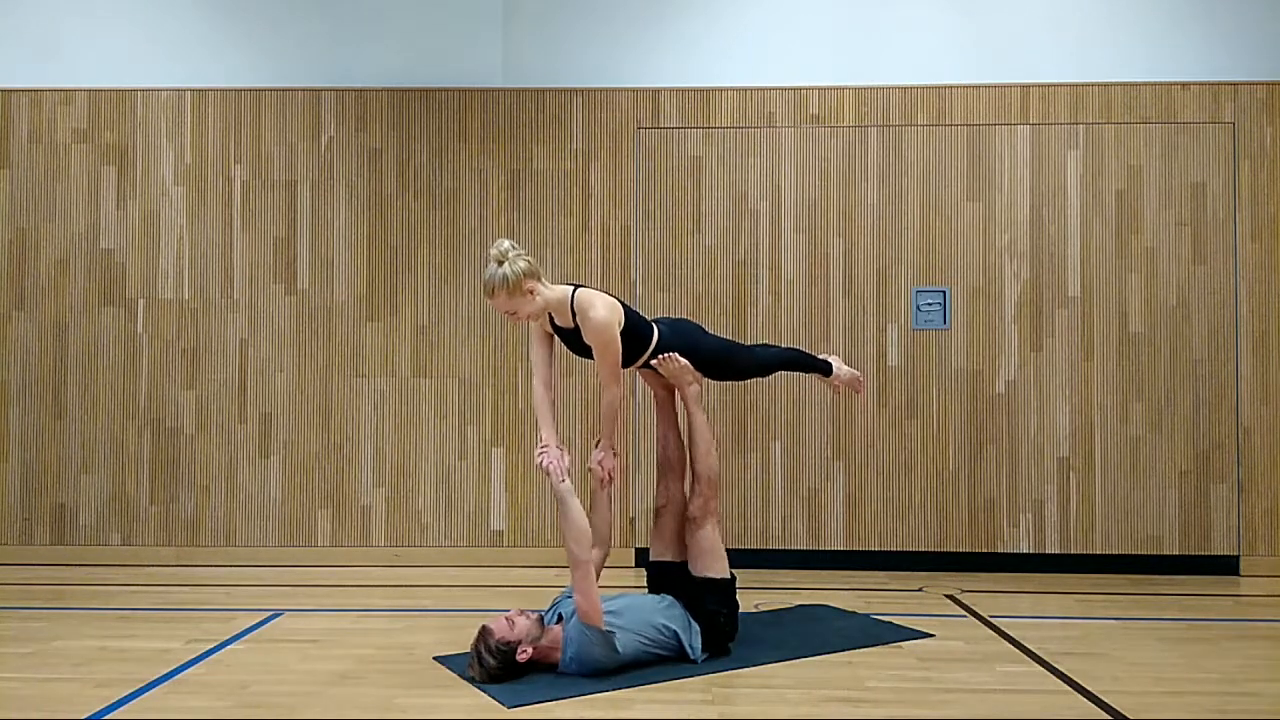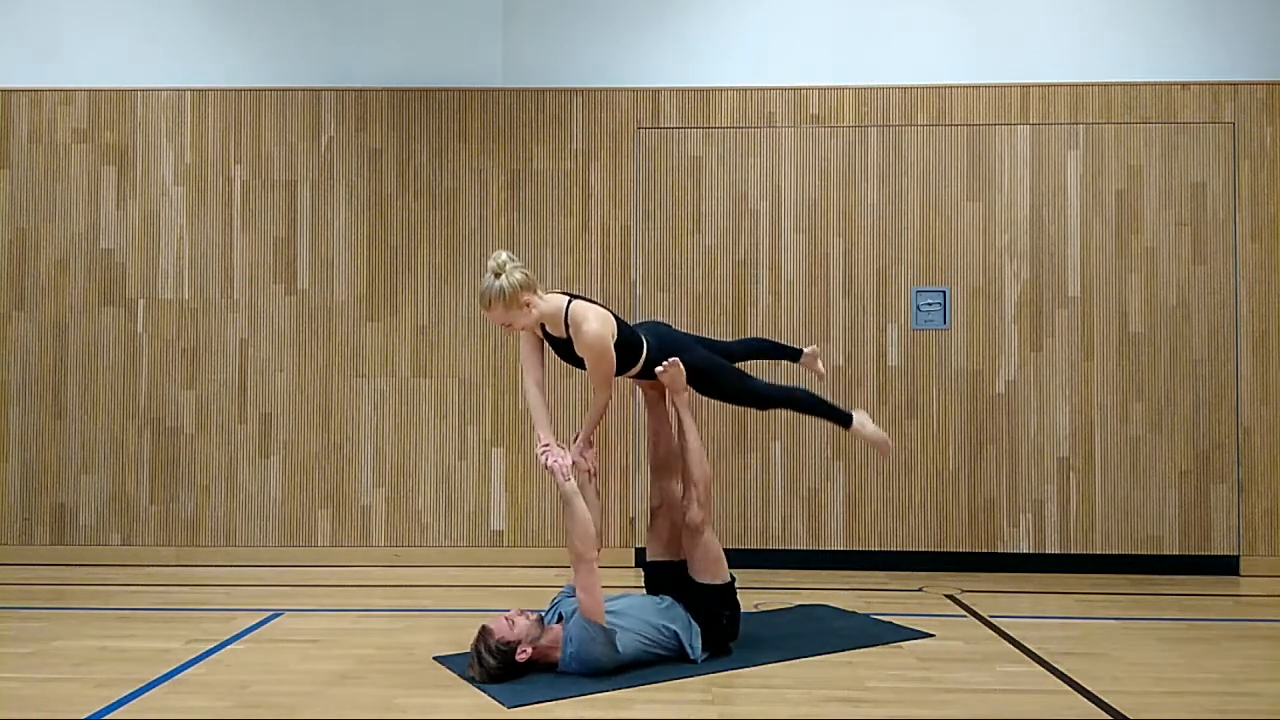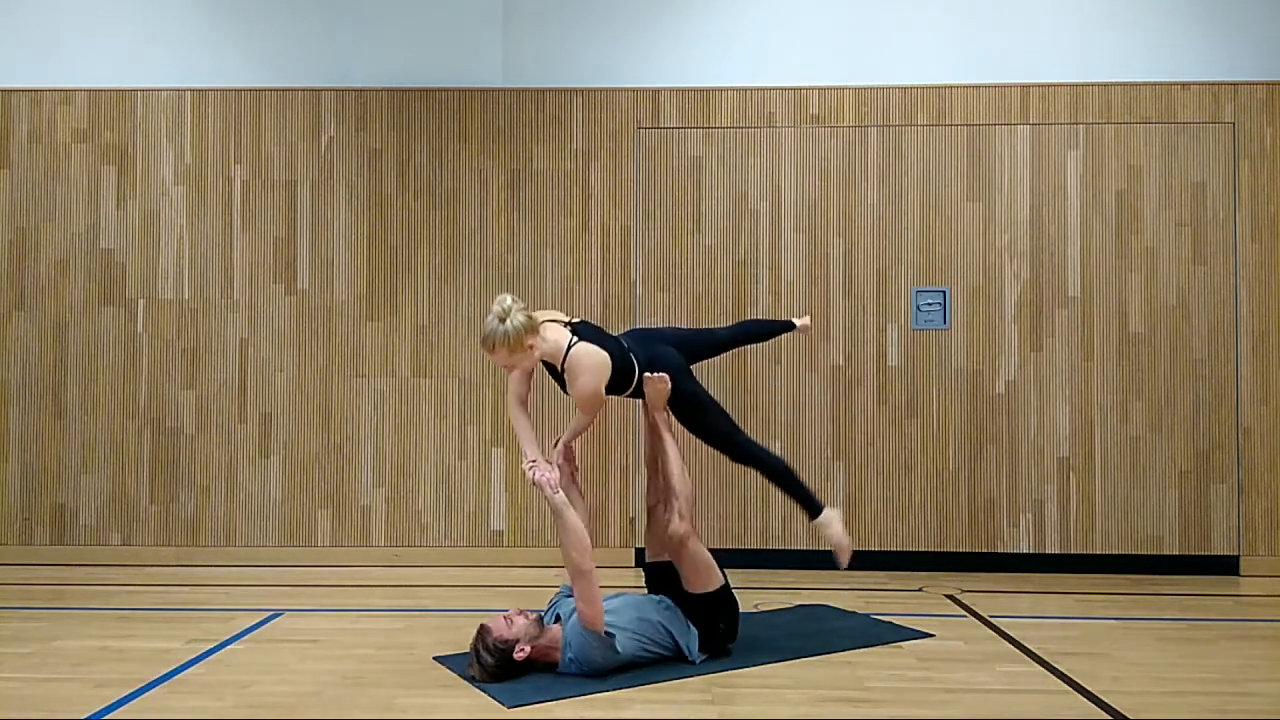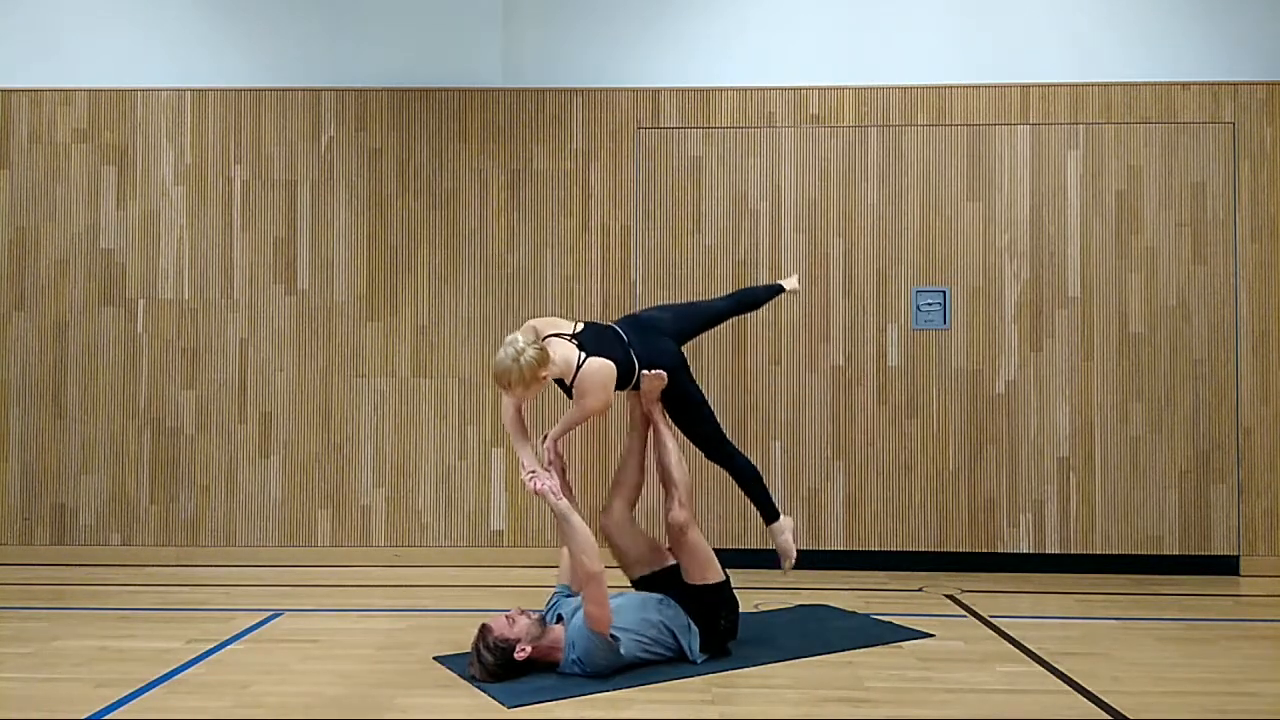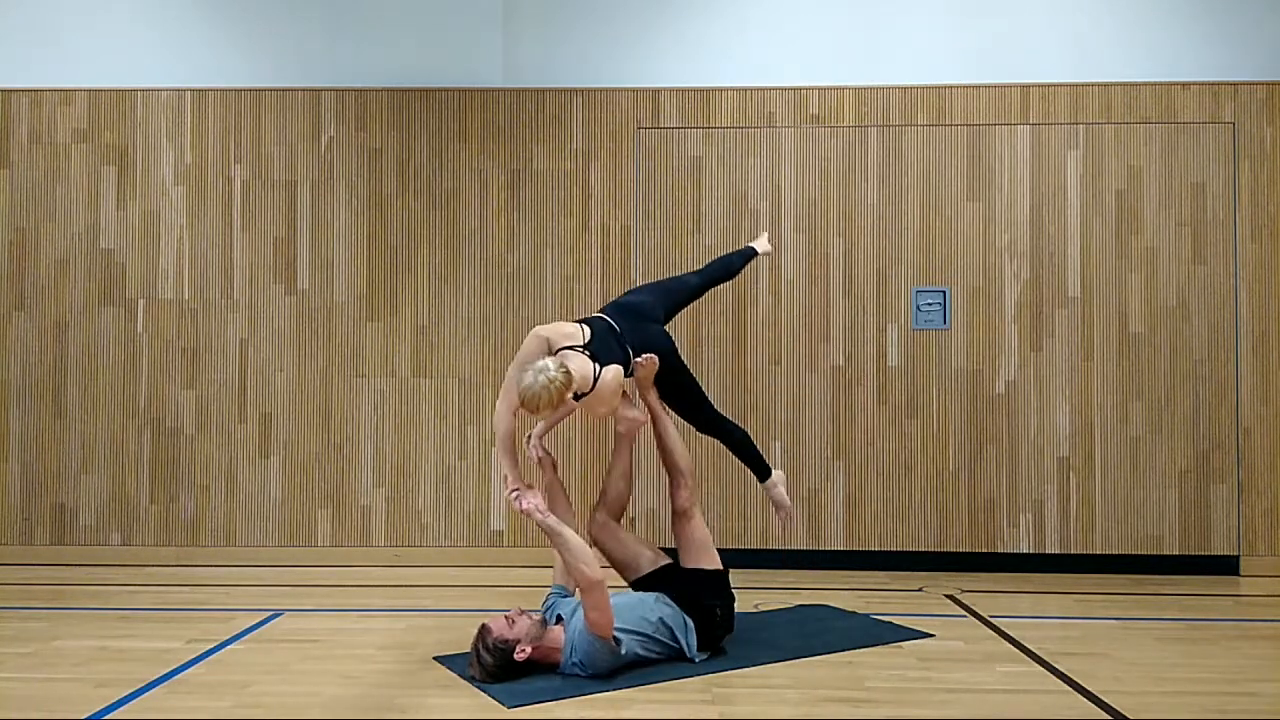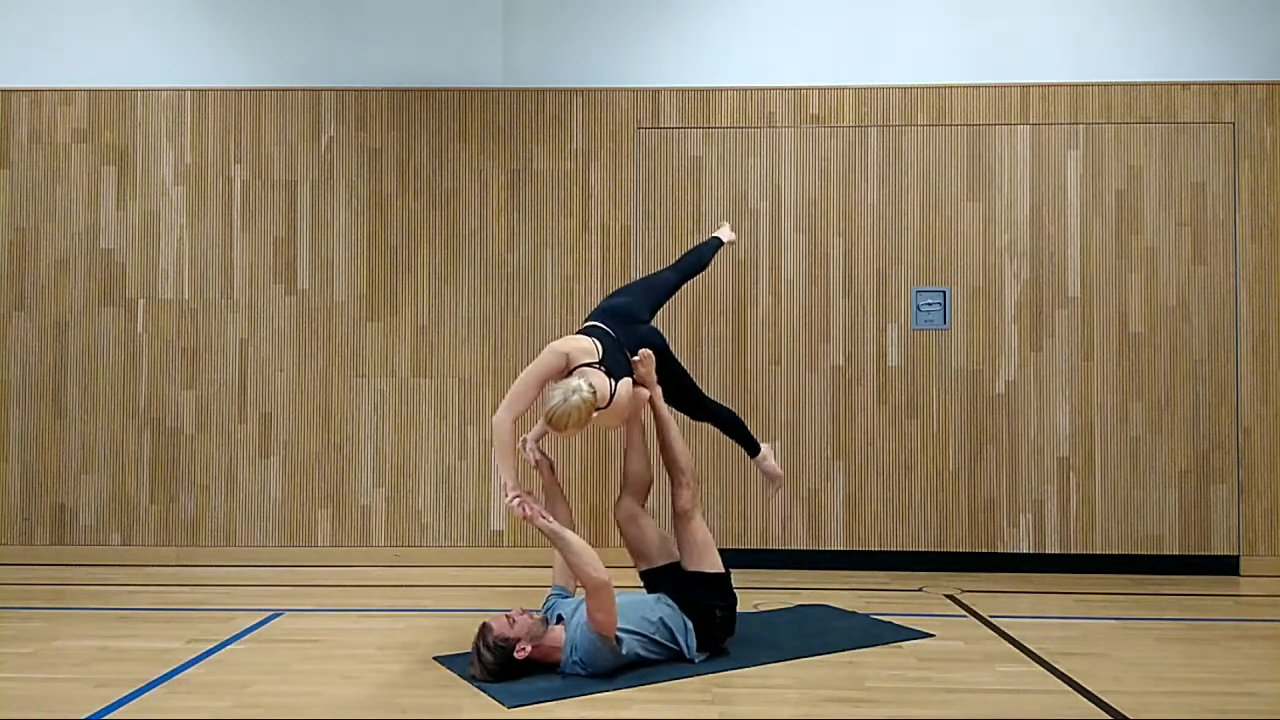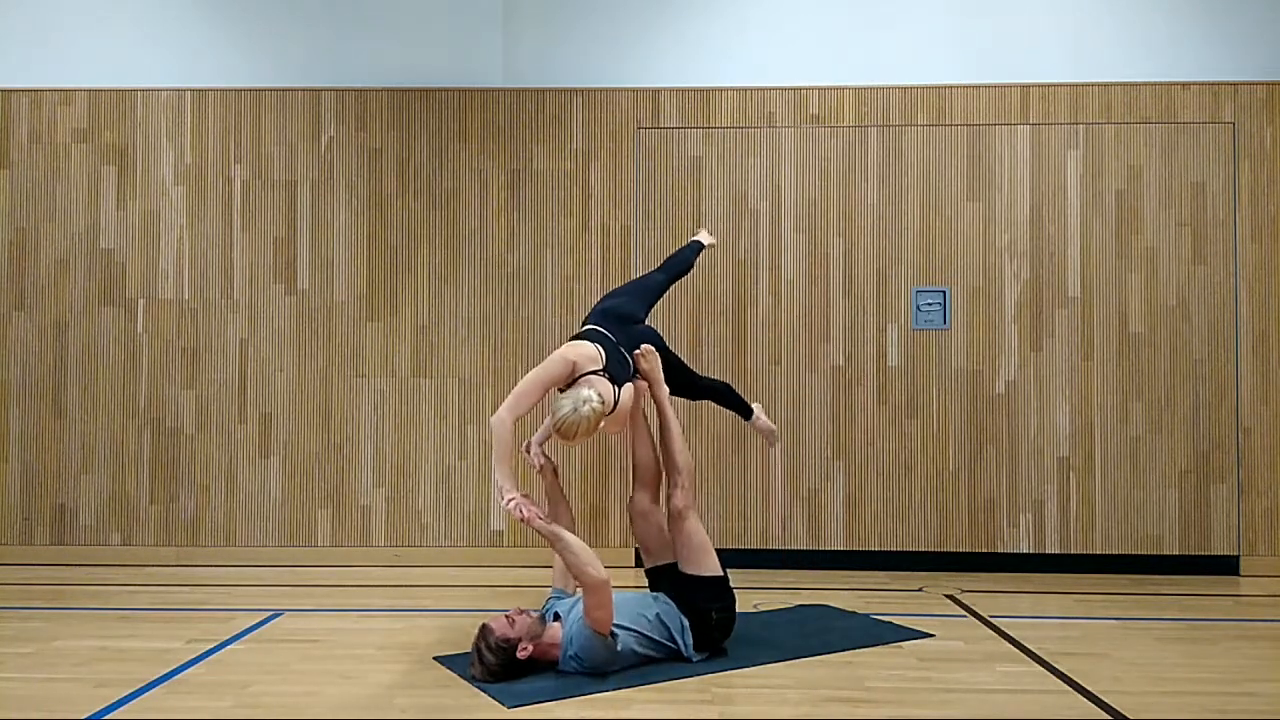
dt=0.4s
person 1, frame 1
left shoulder: (594, 314)
right shoulder: (543, 313)
left elbow: (612, 388)
right elbow: (541, 381)
left wrist: (606, 447)
right wrist: (549, 440)
left hip: (680, 346)
right hip: (652, 344)
left knee: (758, 364)
right knee: (751, 361)
left ankle: (827, 367)
right ankle: (823, 365)
person 1, frame 2
left shoulder: (588, 330)
right shoulder: (536, 313)
left elbow: (603, 393)
right elbow: (532, 385)
left wrist: (584, 438)
right wrist: (546, 440)
left hip: (670, 357)
right hip: (644, 340)
left knee: (763, 395)
right knee: (731, 350)
left ankle: (853, 421)
right ankle: (802, 355)
person 1, frame 3
left shoulder: (584, 372)
right shoulder: (532, 324)
left elbow: (588, 416)
right elbow: (516, 403)
left wrist: (563, 444)
right wrist: (534, 454)
left hip: (661, 374)
right hip: (640, 345)
left knee: (740, 447)
right knee: (723, 337)
left ankle: (821, 516)
right ankle: (790, 325)
person 1, frame 4
left shoulder: (592, 386)
right shoulder: (532, 333)
left elbow: (583, 408)
right elbow: (510, 406)
left wrist: (554, 436)
right wrist: (528, 459)
left hip: (661, 366)
right hip: (638, 327)
left knee: (718, 449)
right knee: (720, 307)
left ankle: (776, 521)
right ankle: (782, 286)
person 1, frame 5
left shoulder: (604, 393)
right shoulder: (541, 339)
right elbow: (503, 409)
left wrist: (542, 428)
right wrist: (512, 478)
left hip: (652, 351)
right hip: (627, 312)
left knee: (708, 420)
right knee: (700, 279)
left ankle: (768, 477)
right ankle: (754, 249)
person 1, frame 6
left shoulder: (616, 404)
right shoulder: (561, 353)
right elbow: (503, 417)
left wrist: (537, 435)
right wrist: (511, 488)
left hip: (644, 348)
right hip: (616, 314)
left knee: (700, 407)
right knee: (672, 275)
left ankle: (758, 453)
right ankle: (719, 238)
person 1, frame 7
left shoulder: (620, 408)
right shoulder: (571, 359)
right elbow: (501, 419)
right wrist: (508, 489)
left hip: (643, 347)
right hip: (612, 315)
left knee: (696, 386)
right knee: (663, 275)
left ankle: (751, 413)
right ankle: (700, 242)
person 2, frame 1
left shoulder: (556, 617)
right shoulder: (583, 652)
left elbow: (596, 551)
right elbow: (581, 563)
left wrist: (600, 486)
right wrist: (563, 489)
left hip: (672, 606)
right hip: (706, 621)
right knee: (699, 509)
left ankle: (666, 393)
right ankle: (690, 394)
person 2, frame 2
left shoulder: (556, 616)
right shoulder: (583, 651)
left elbow: (589, 549)
right elbow: (584, 560)
left wrist: (584, 480)
right wrist: (567, 487)
left hip: (670, 607)
right hip: (705, 624)
right knee: (695, 515)
left ankle: (655, 394)
right ankle: (679, 401)
person 2, frame 3
left shoulder: (556, 615)
right shoulder: (582, 652)
left elbow: (578, 563)
right elbow: (583, 569)
left wrist: (568, 480)
right wrist: (556, 499)
left hip: (673, 607)
right hip: (705, 626)
right knee: (677, 528)
right ankle: (658, 414)
person 2, frame 4
left shoulder: (556, 616)
right shoulder: (585, 653)
left elbow: (573, 547)
right elbow: (592, 572)
left wrist: (560, 481)
right wrist: (559, 505)
left hip: (672, 606)
right hip: (705, 624)
left knee: (615, 516)
right knee: (679, 518)
left ankle: (642, 418)
right ankle: (652, 410)
person 2, frame 5
left shoulder: (554, 616)
right shoulder: (586, 654)
left elbow: (567, 541)
right elbow: (592, 580)
left wrist: (549, 474)
right wrist: (544, 519)
left hip: (669, 604)
right hip: (702, 618)
left knee: (601, 523)
right knee: (683, 502)
left ankle: (627, 431)
right ankle: (648, 396)
person 2, frame 6
left shoulder: (554, 616)
right shoulder: (585, 655)
left elbow: (565, 540)
right elbow: (598, 581)
left wrist: (548, 477)
right wrist: (544, 524)
left hip: (671, 604)
right hip: (703, 619)
right knee: (684, 504)
left ankle: (635, 404)
right ankle: (653, 396)
person 2, frame 7
left shoulder: (553, 615)
right shoulder: (582, 651)
left elbow: (565, 544)
right elbow: (596, 579)
left wrist: (550, 480)
right wrist: (540, 525)
left hip: (671, 605)
right hip: (702, 619)
right knee: (679, 504)
right ankle: (658, 392)
